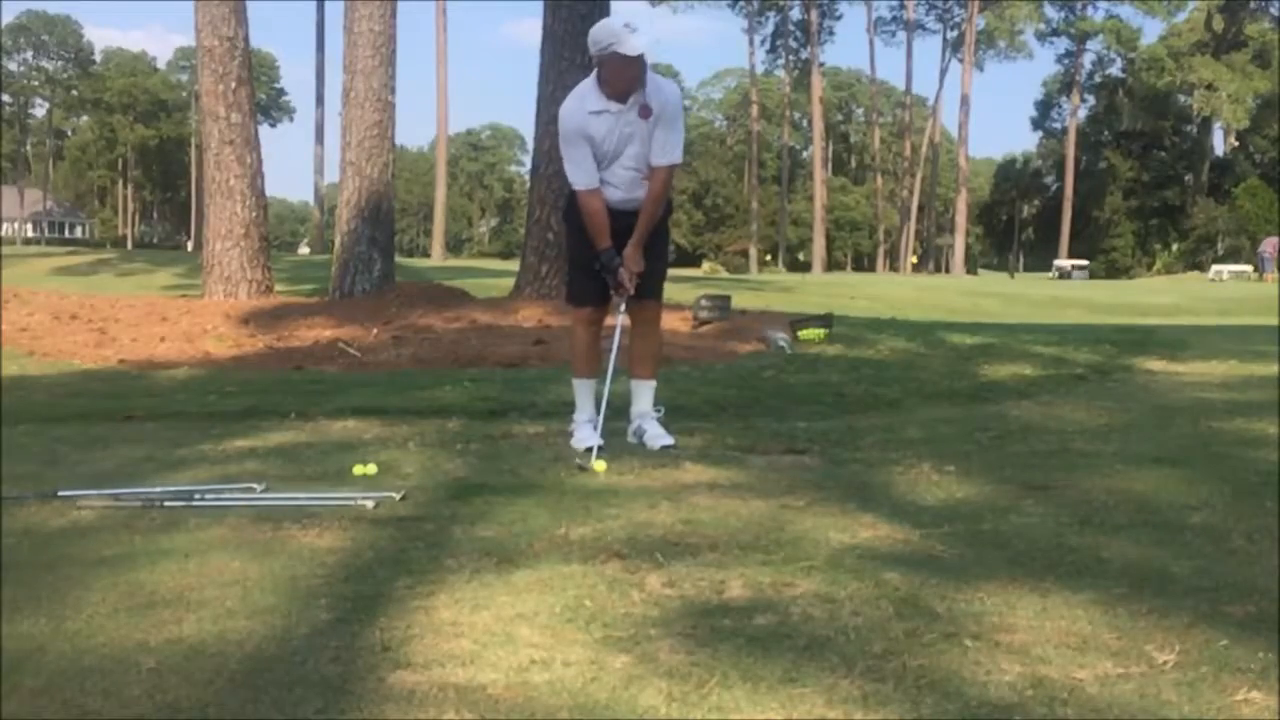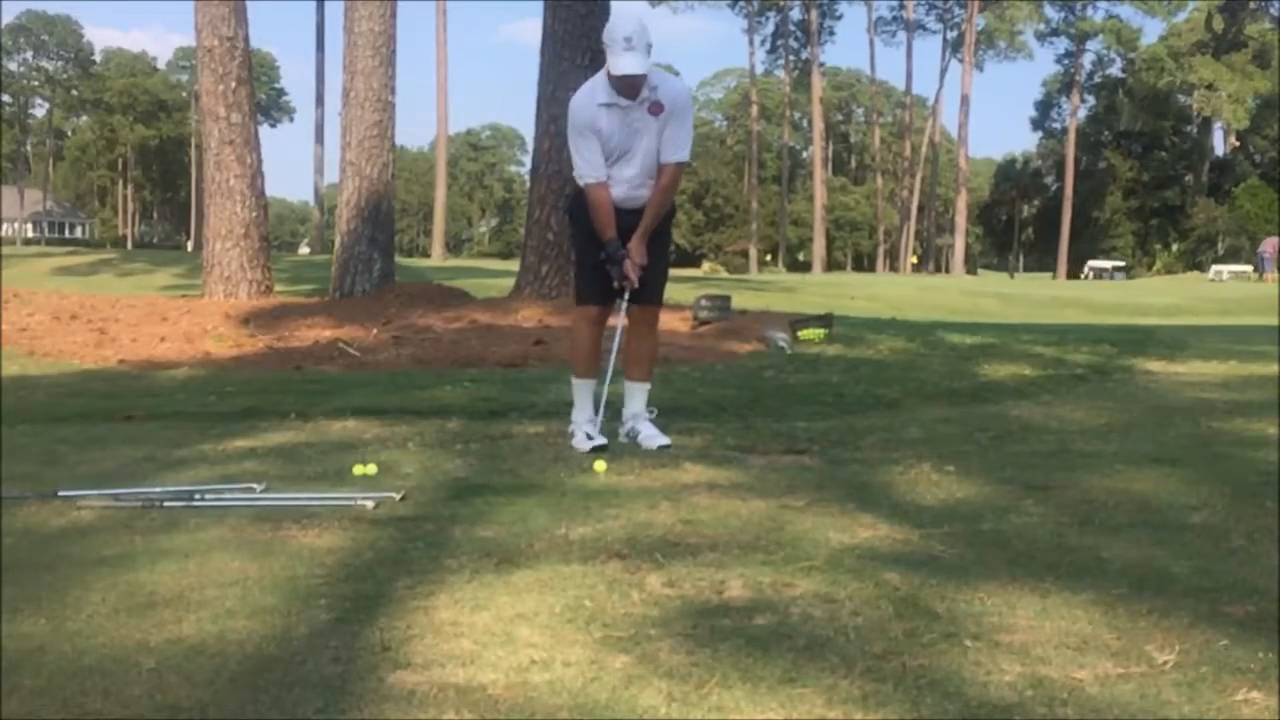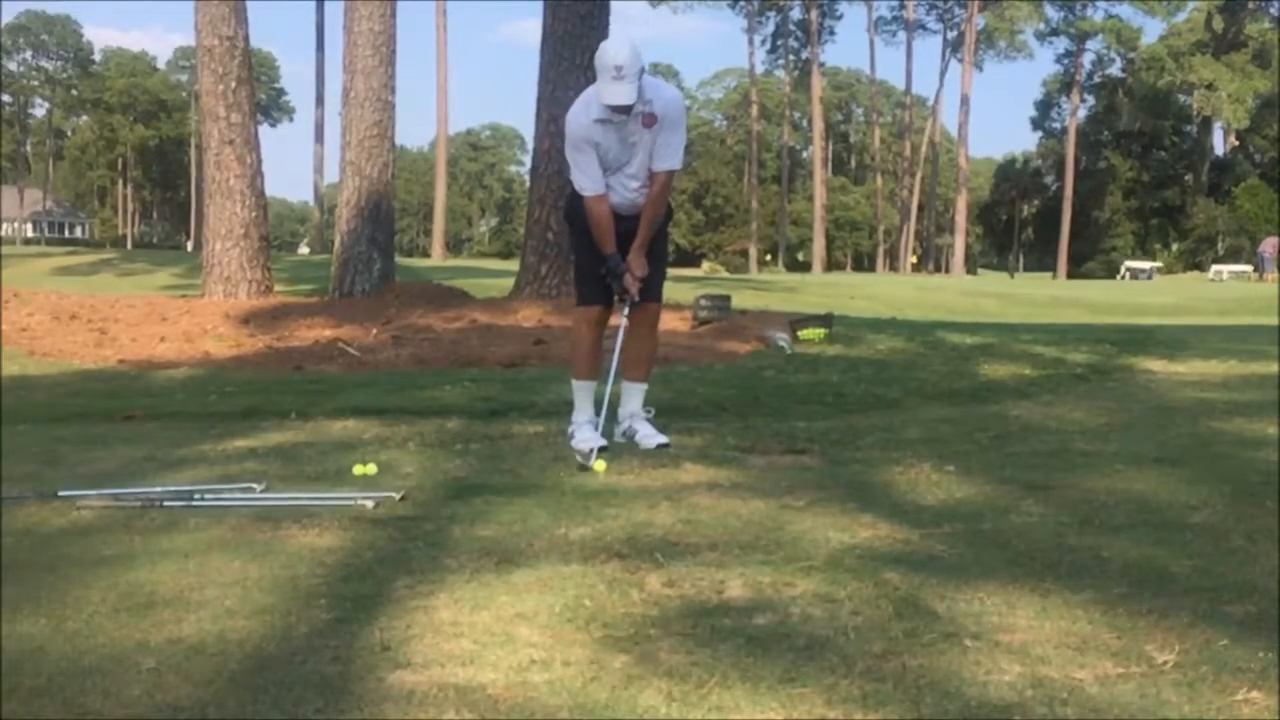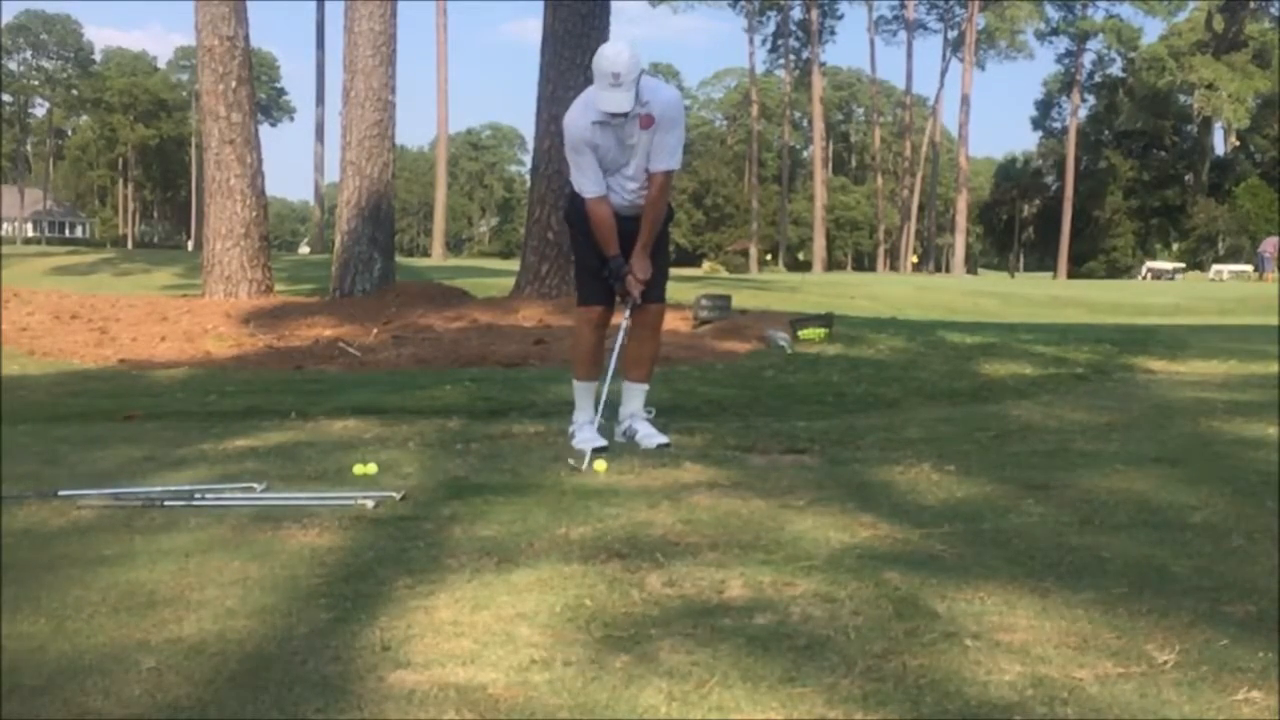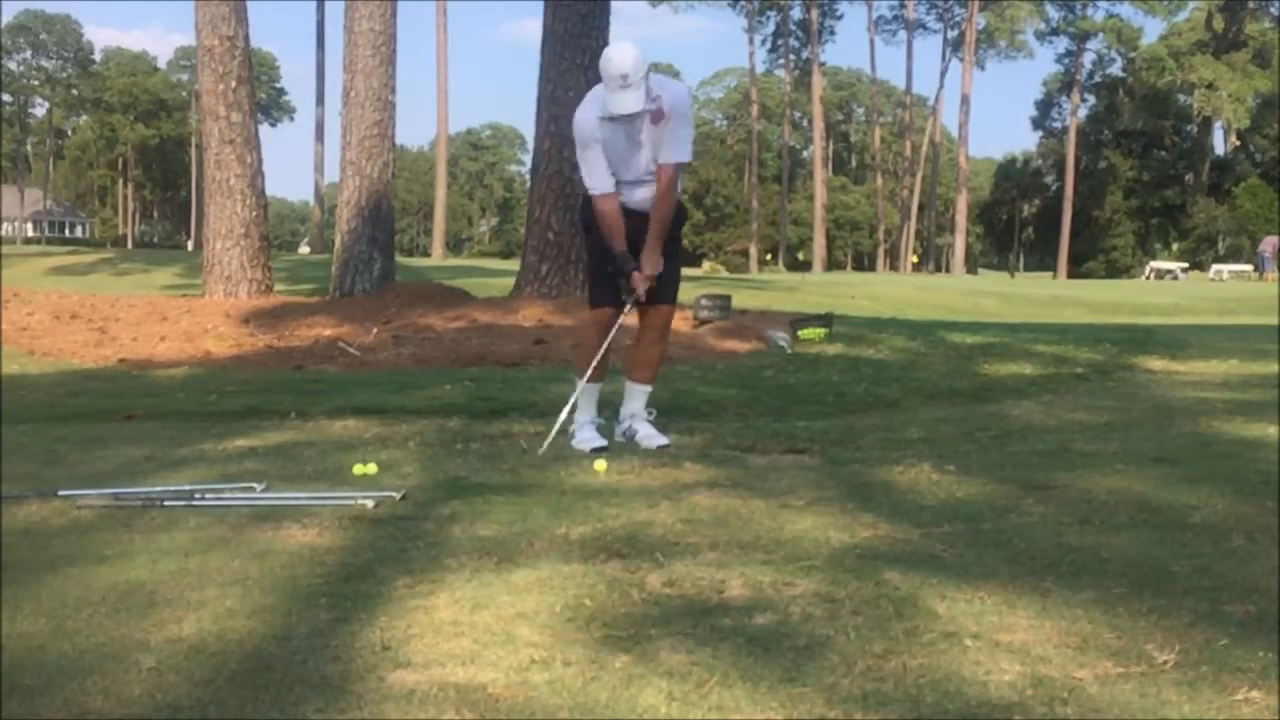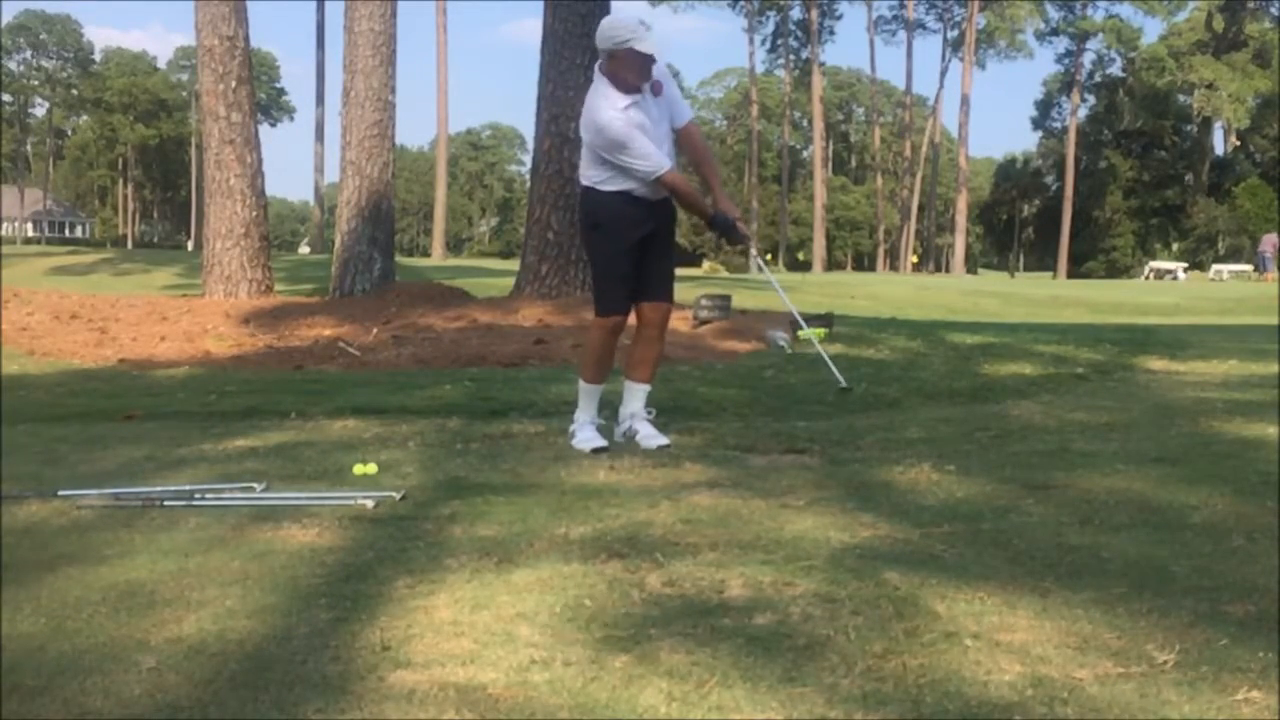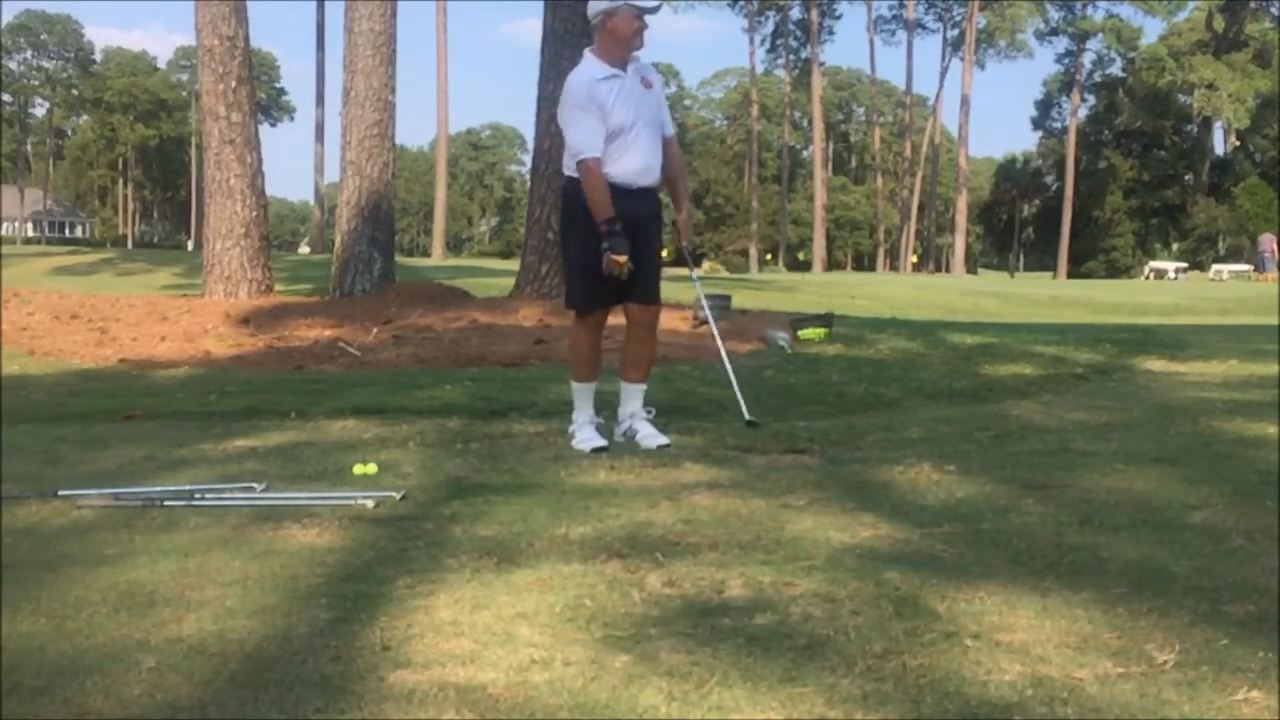
dt=0.7s
person 1, frame 1
left shoulder: (665, 95)
right shoulder: (575, 111)
left elbow: (662, 175)
right elbow: (588, 191)
left wrist: (636, 246)
right wrist: (609, 259)
left hip: (648, 215)
right hip: (593, 216)
left knee: (647, 314)
right knee: (588, 315)
left ankle: (644, 417)
right ankle: (584, 418)
person 1, frame 2
left shoulder: (675, 94)
right shoulder: (584, 103)
left elbow: (670, 172)
right elbow: (594, 183)
left wrist: (640, 239)
right wrist: (613, 251)
left hip: (650, 213)
right hip: (596, 213)
left knee: (645, 315)
right knee: (591, 312)
left ankle: (636, 417)
right ankle: (583, 418)
person 1, frame 3
left shoulder: (668, 102)
right shoulder: (580, 117)
left elbow: (661, 181)
right elbow: (594, 197)
left wrist: (638, 252)
right wrist: (614, 264)
left hip: (647, 215)
right hip: (593, 216)
left knee: (647, 313)
right knee: (592, 312)
left ankle: (631, 416)
right ankle: (582, 419)
person 1, frame 4
left shoulder: (666, 102)
right shoulder: (578, 120)
left elbow: (660, 182)
right elbow: (595, 199)
left wrist: (642, 254)
right wrist: (617, 266)
left hip: (648, 214)
right hip: (594, 217)
left knee: (650, 313)
right knee: (594, 313)
left ankle: (632, 416)
right ankle: (583, 419)
person 1, frame 5
left shoulder: (674, 98)
right shoulder: (589, 117)
left elbow: (667, 181)
right elbow: (604, 196)
left wrist: (650, 254)
right wrist: (622, 261)
left hip: (661, 215)
right hip: (610, 214)
left knee: (659, 314)
right knee: (603, 313)
left ankle: (633, 416)
right ankle: (584, 418)
person 1, frame 6
left shoulder: (654, 72)
right shoulder: (606, 116)
left elbow: (688, 135)
right elbow: (669, 177)
left wrist: (721, 197)
right wrist: (716, 220)
left hip: (656, 207)
right hip: (612, 212)
left knee: (656, 315)
right knee: (611, 317)
left ankle: (633, 416)
right ankle: (585, 419)
person 1, frame 7
left shoulder: (647, 76)
right shoulder: (584, 85)
left elbow: (668, 143)
right elbow: (586, 166)
left wrist: (681, 208)
right wrist: (609, 232)
left hip: (642, 204)
right hip: (598, 206)
left knee: (646, 315)
right knee: (591, 315)
left ankle: (632, 415)
right ankle: (583, 419)
